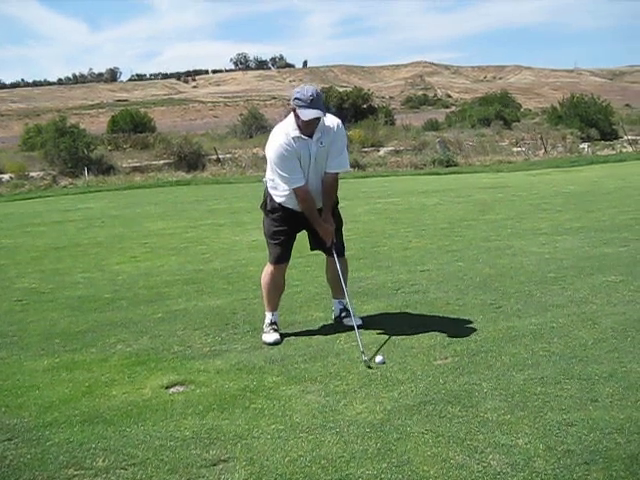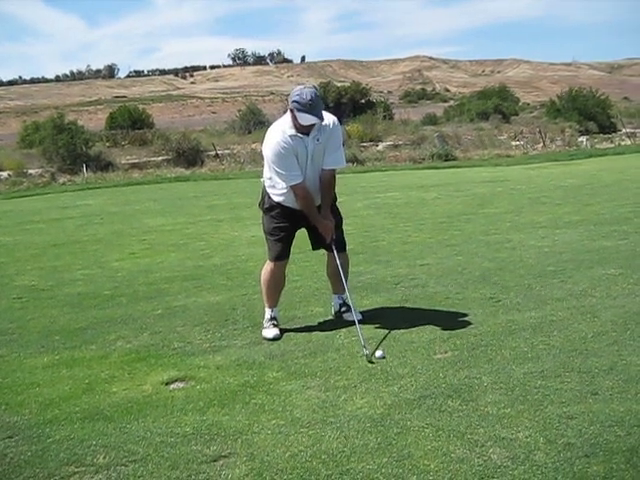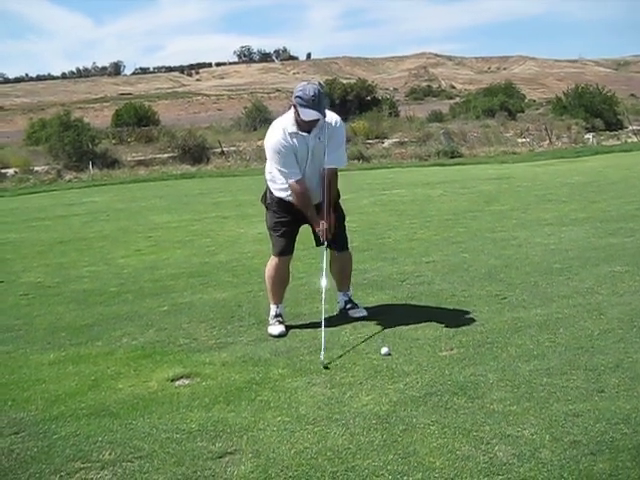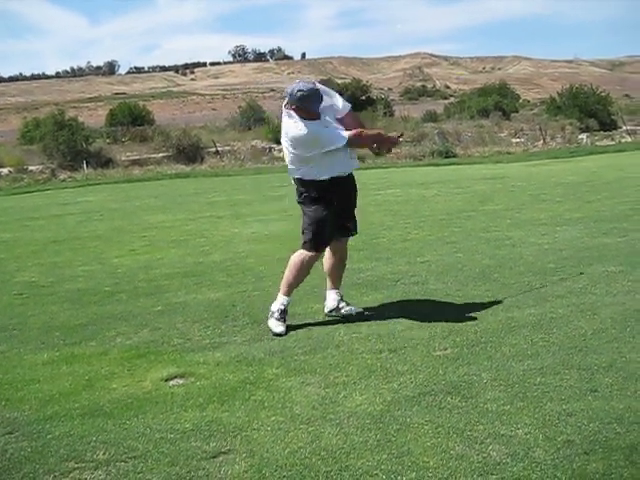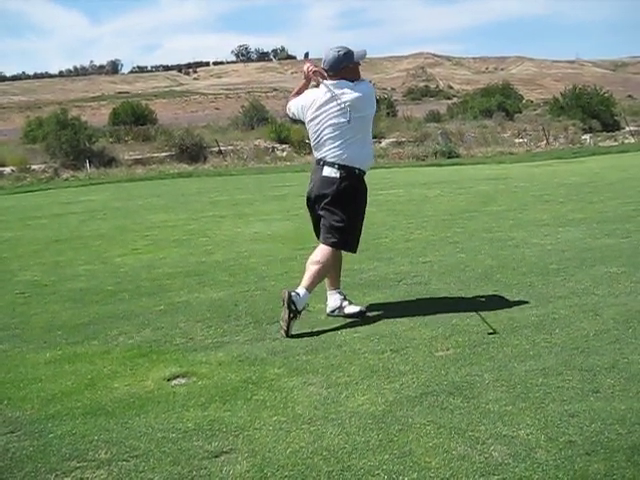
dt=1s
person 1, frame 1
left shoulder: (334, 128)
right shoulder: (280, 141)
left elbow: (331, 176)
right elbow: (300, 191)
left wrist: (327, 214)
right wrist: (319, 225)
left hip: (322, 201)
right hip: (284, 205)
left knee: (337, 253)
right knee: (277, 263)
left ankle: (340, 307)
right ankle: (270, 320)
person 1, frame 2
left shoulder: (331, 125)
right shoulder: (277, 139)
left elbow: (328, 173)
right elbow: (298, 189)
left wrist: (326, 211)
right wrist: (318, 221)
left hip: (320, 198)
right hip: (282, 203)
left knee: (339, 249)
right knee: (277, 260)
left ankle: (339, 302)
right ankle: (270, 316)
person 1, frame 3
left shoulder: (334, 125)
right shoulder: (278, 136)
left elbow: (330, 174)
right elbow: (295, 185)
left wrist: (328, 213)
right wrist: (315, 220)
left hip: (321, 197)
right hip: (284, 200)
left knee: (341, 248)
right knee: (281, 256)
left ankle: (344, 300)
right ankle: (275, 312)
person 1, frame 4
left shoulder: (317, 94)
right shoulder: (299, 131)
left elbow: (346, 116)
right elbow: (350, 138)
left wrist: (374, 139)
right wrist: (379, 136)
left hip: (342, 180)
right hip: (316, 189)
left knee: (339, 242)
right knee: (312, 249)
left ankle: (333, 300)
right ankle: (279, 306)
person 1, frame 5
left shoulder: (310, 98)
right shoulder: (364, 93)
left elbow: (290, 107)
left wrist: (308, 80)
right wrist: (321, 77)
left hip: (321, 175)
right hip: (345, 179)
left knee: (331, 239)
right knee: (331, 242)
left ankle: (335, 298)
right ankle: (298, 297)
